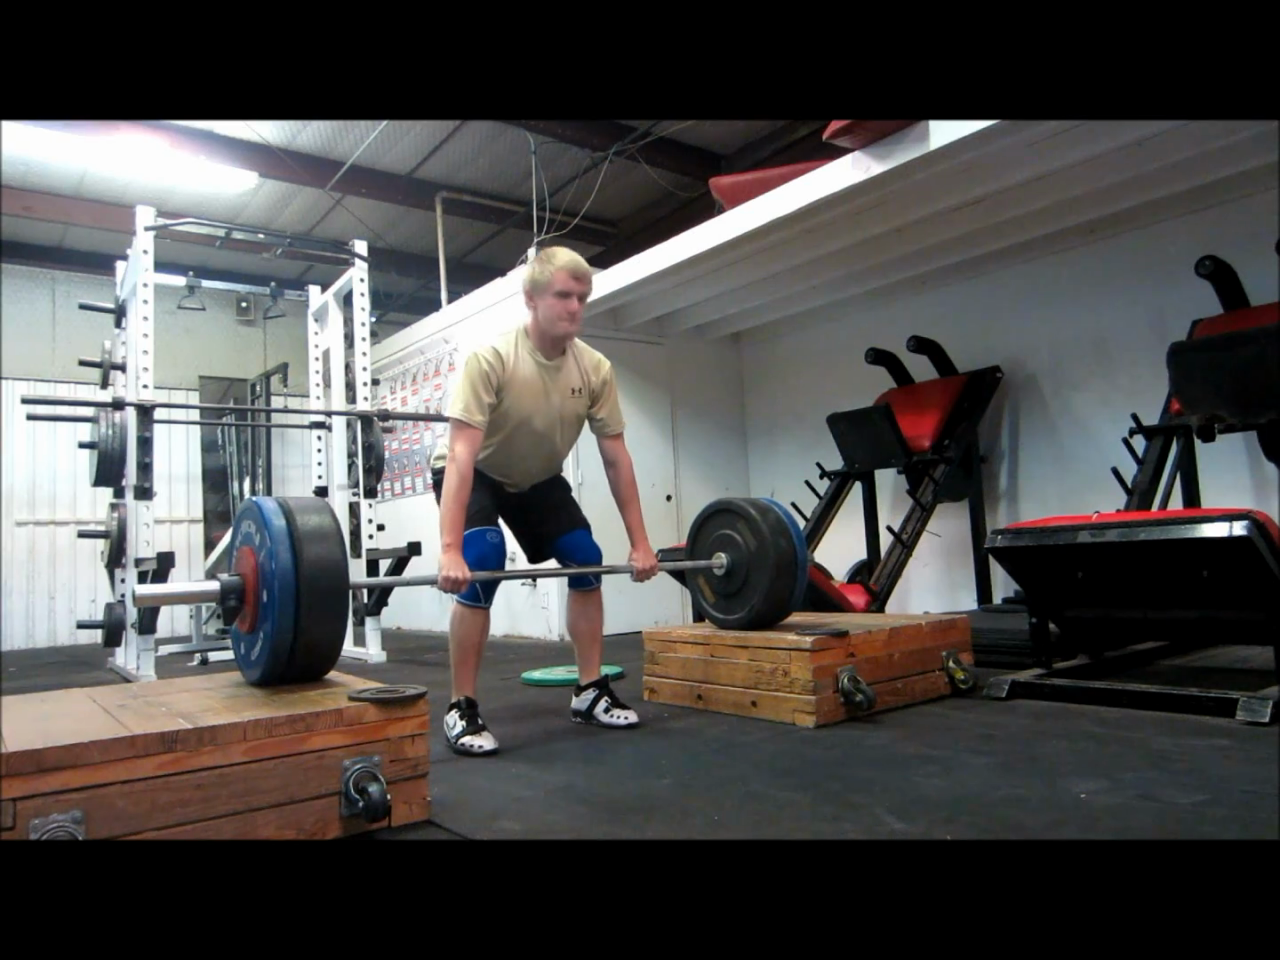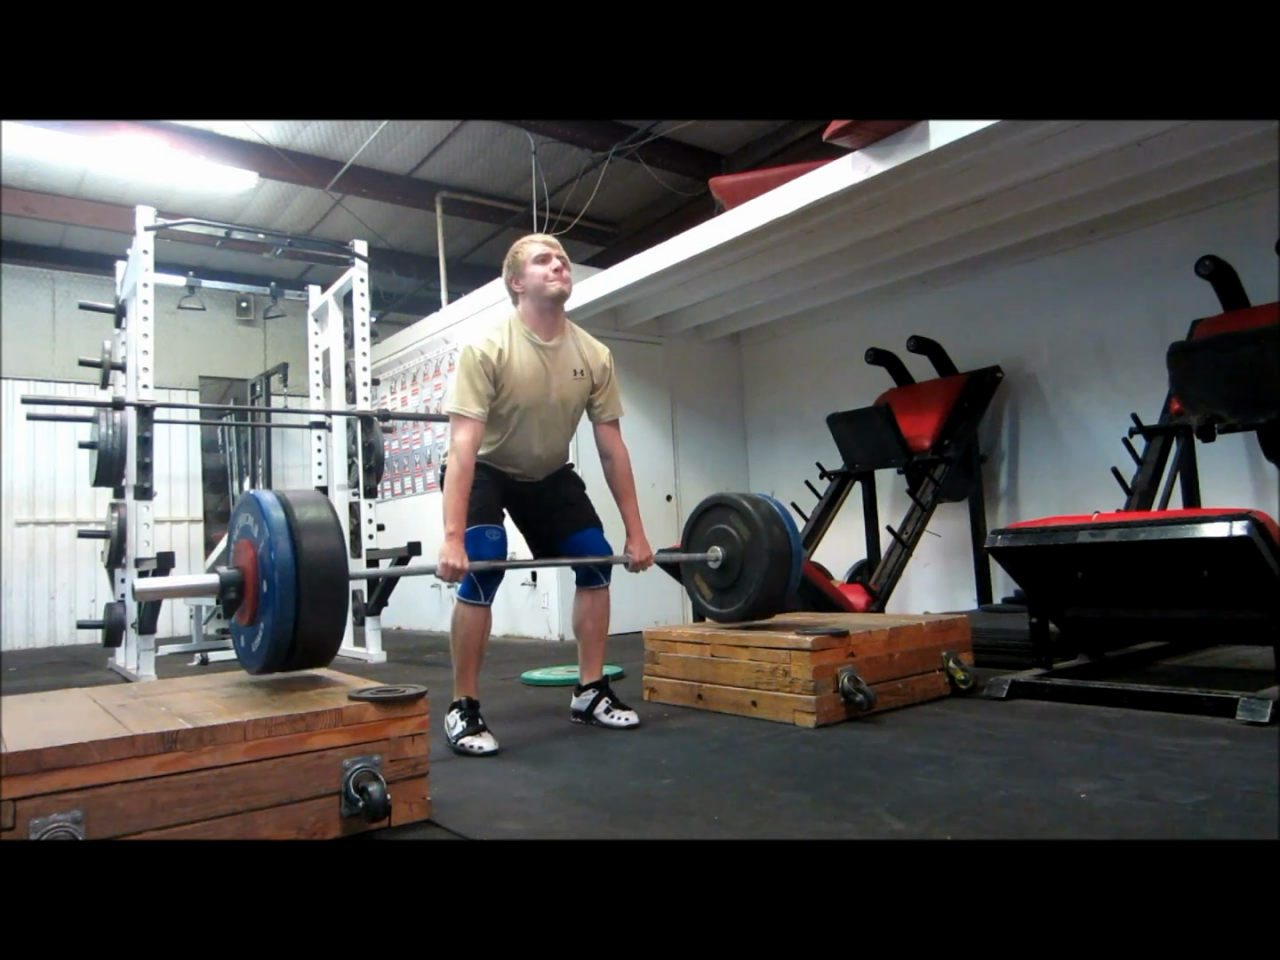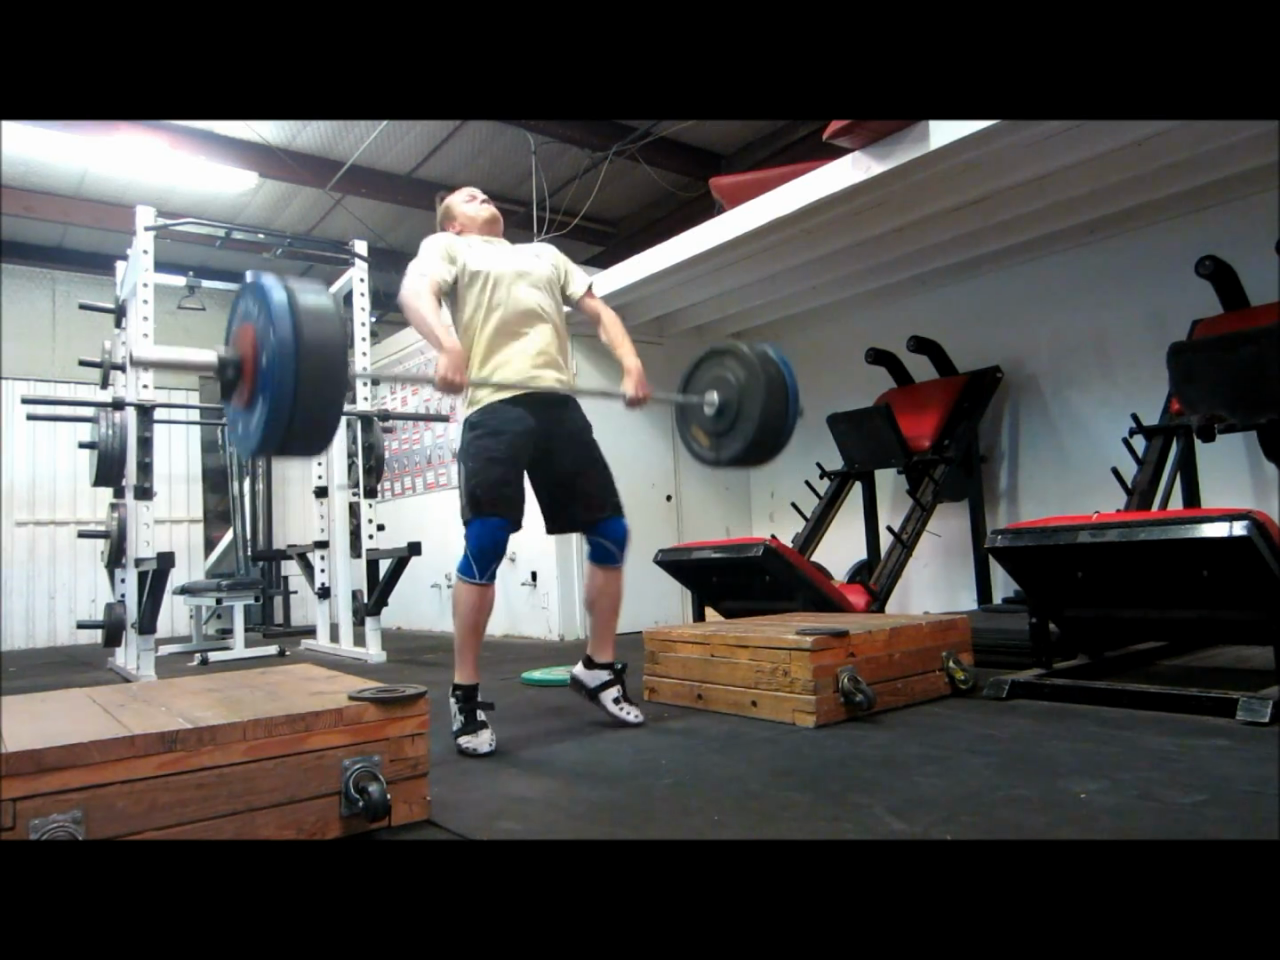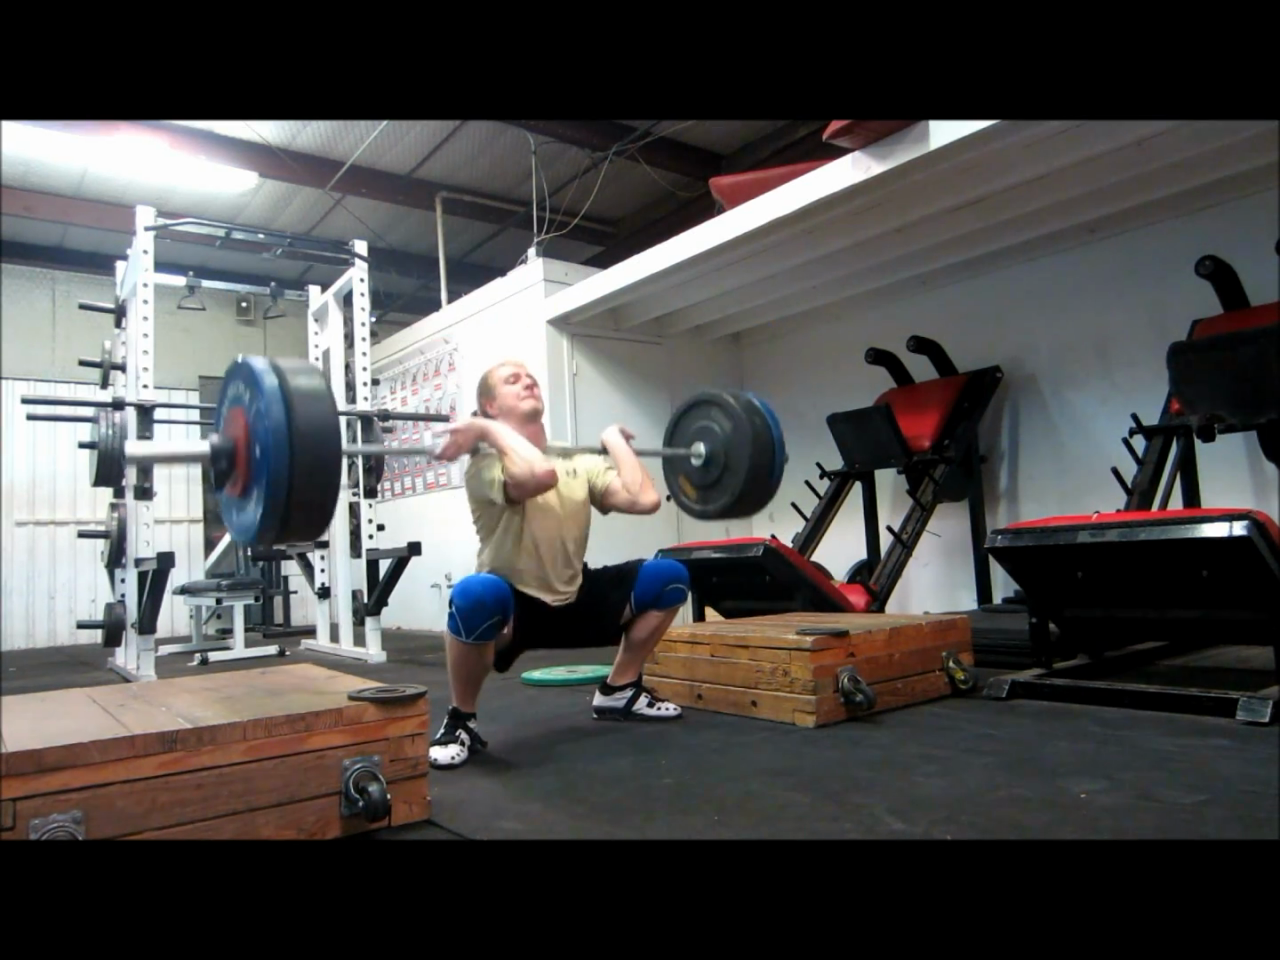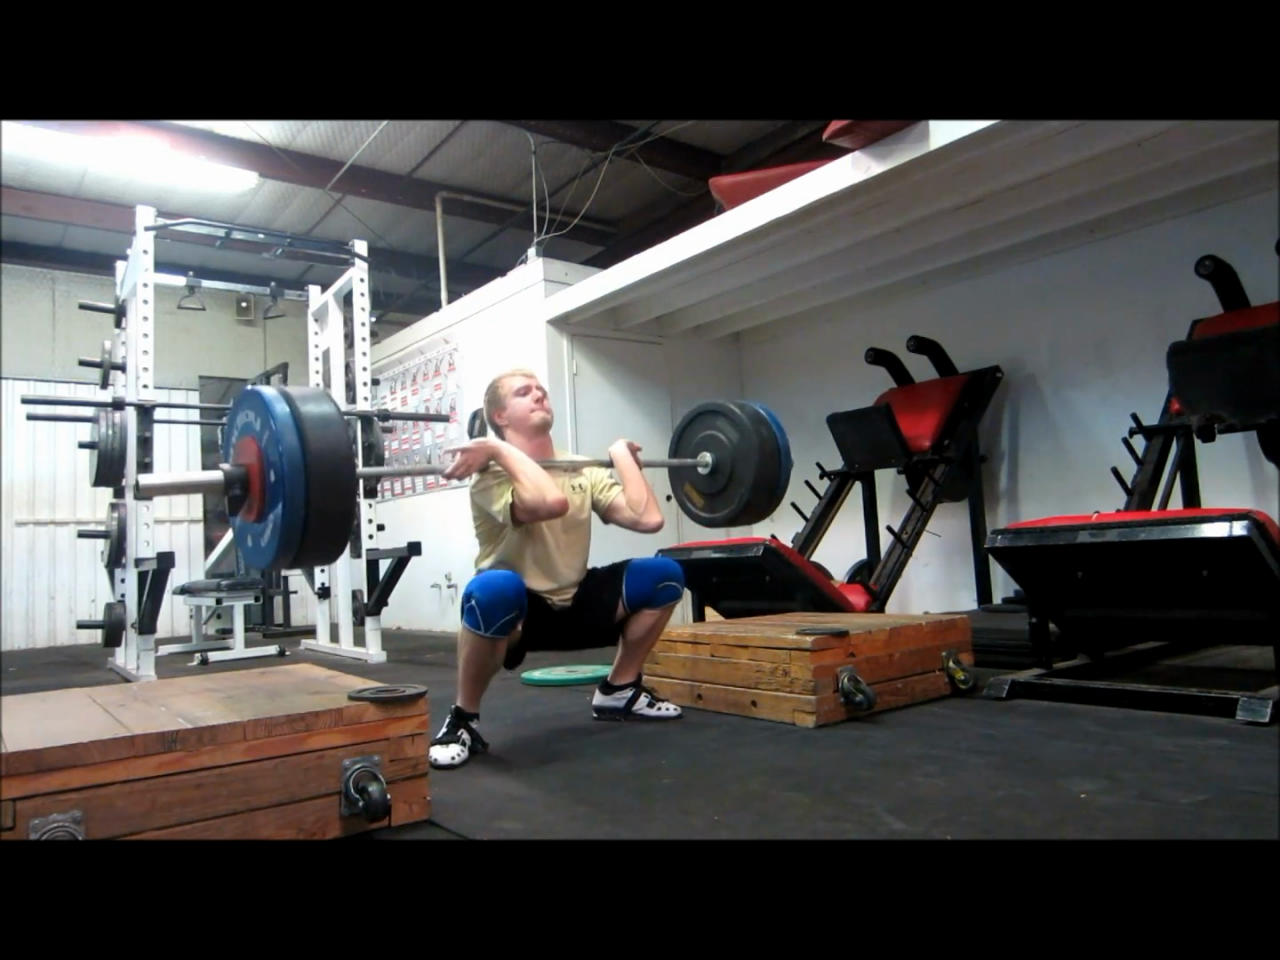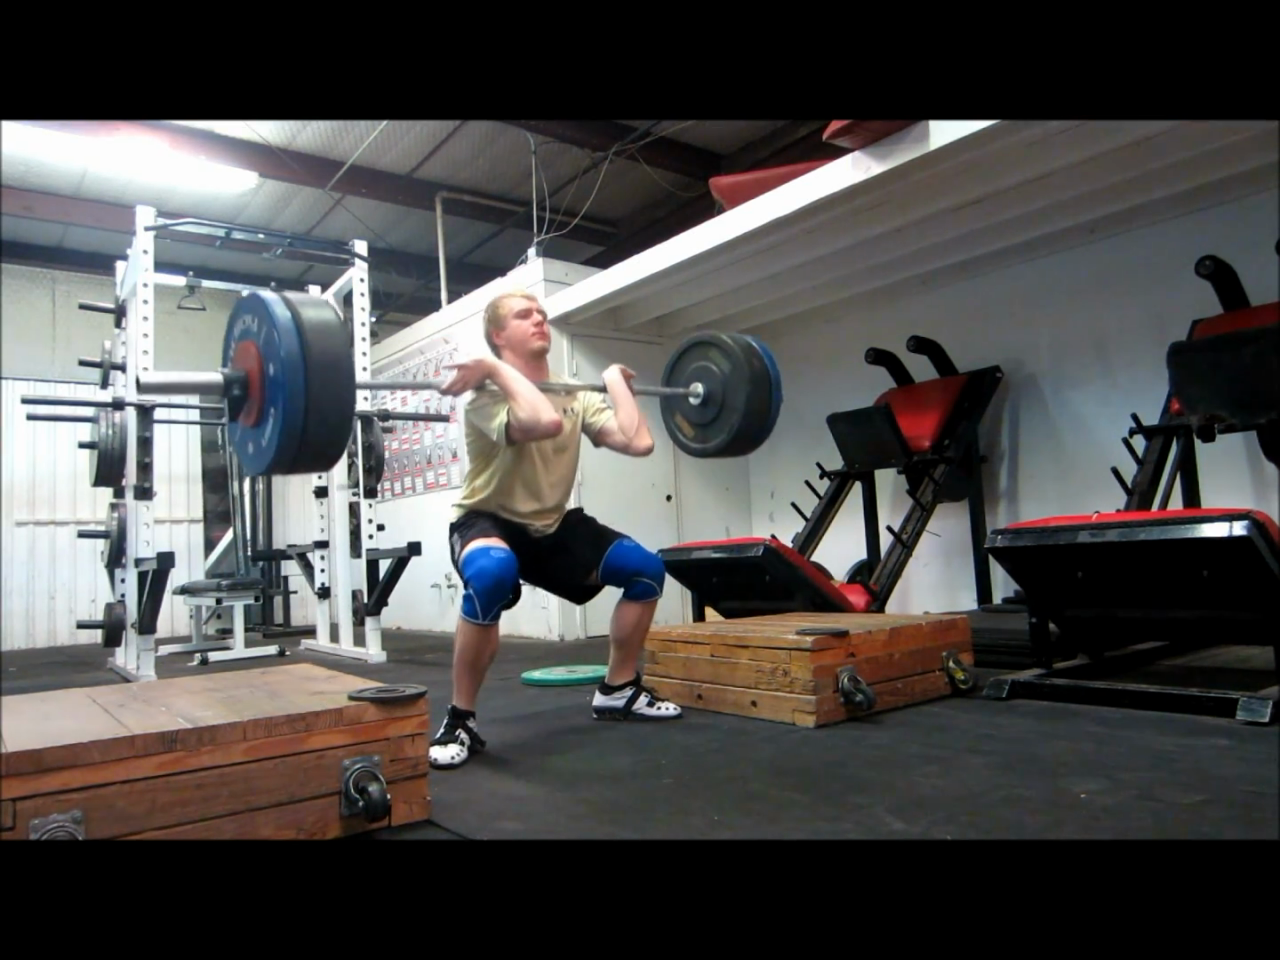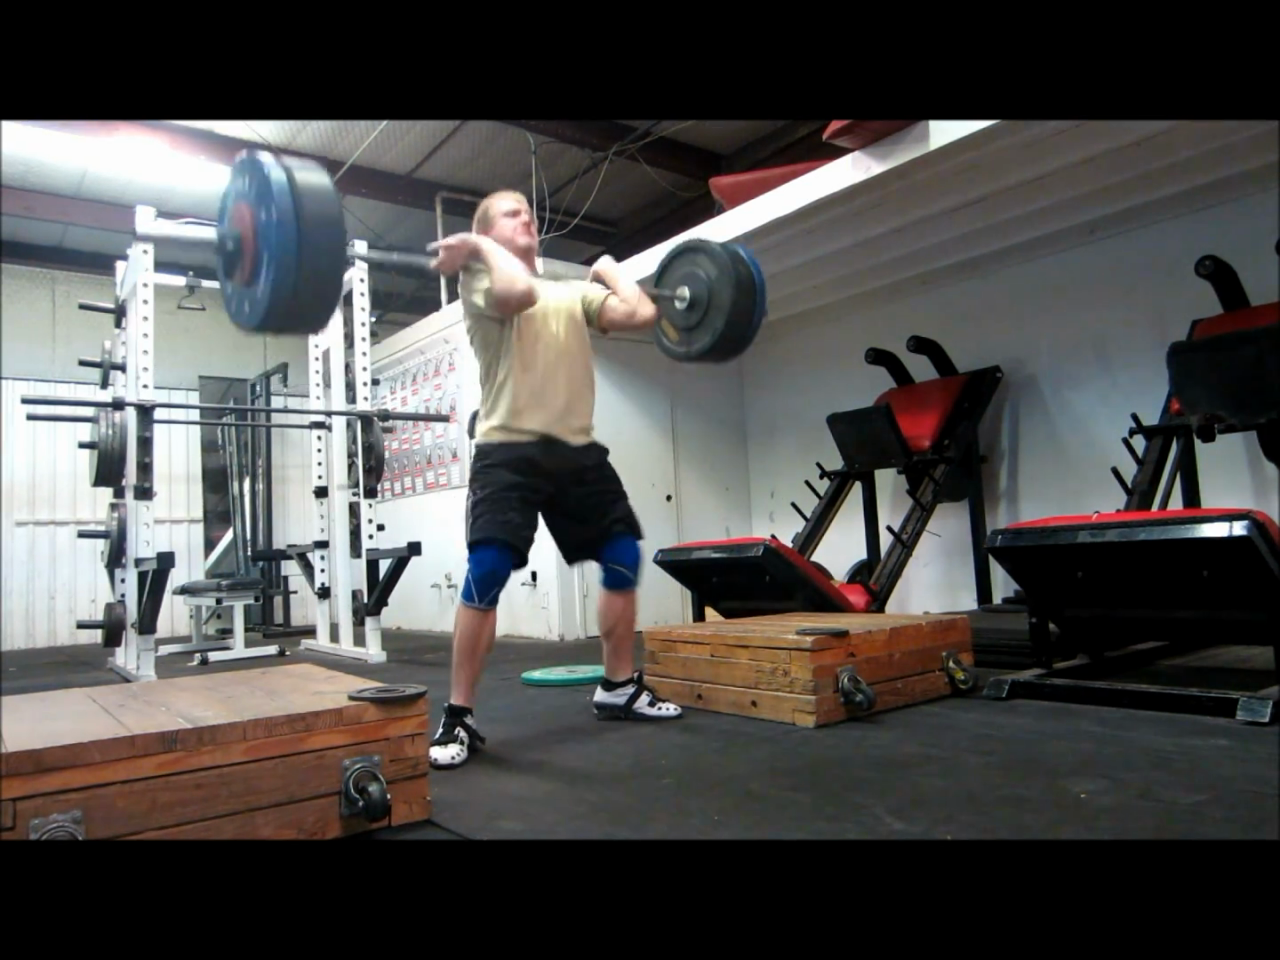
dt=0.5s
person 1, frame 1
left shoulder: (595, 368)
right shoulder: (491, 358)
left elbow: (617, 457)
right elbow: (462, 454)
left wrist: (639, 543)
right wrist: (450, 549)
left hip: (538, 479)
right hip: (478, 475)
left knee: (586, 561)
right knee: (482, 567)
left ankle: (591, 692)
right ankle: (461, 709)
person 1, frame 2
left shoulder: (593, 355)
right shoulder: (488, 348)
left elbow: (612, 446)
right elbow: (464, 444)
left wrist: (636, 533)
right wrist: (452, 537)
left hip: (547, 473)
right hip: (484, 470)
left knee: (596, 558)
right knee: (482, 567)
left ankle: (591, 692)
right ankle: (463, 710)
person 1, frame 3
left shoulder: (544, 254)
right shoulder: (448, 247)
left elbow: (597, 308)
right elbow: (416, 294)
left wrist: (631, 363)
right wrist: (446, 346)
left hip: (558, 404)
right hip: (498, 407)
left knee: (610, 534)
right knee: (486, 543)
left ankle: (596, 668)
right ankle: (466, 698)
person 1, frame 4
left shoulder: (581, 464)
right shoulder: (490, 460)
left elbow: (645, 499)
right elbow: (540, 474)
left wrist: (616, 440)
right wrist: (489, 431)
left hip: (570, 596)
right hip: (508, 593)
left knee: (670, 577)
right knee: (474, 597)
left ankle: (618, 690)
right ankle: (460, 722)
person 1, frame 5
left shoulder: (584, 471)
right shoulder: (494, 476)
left elbow: (649, 518)
right elbow: (552, 501)
left wrist: (622, 455)
right wrist: (499, 448)
left hip: (571, 601)
right hip: (504, 599)
left knee: (664, 575)
right knee: (498, 590)
left ankle: (619, 691)
right ankle: (462, 721)
person 1, frame 6
left shoulder: (577, 396)
right shoulder: (489, 397)
left elbow: (639, 443)
right elbow: (545, 422)
left wrist: (616, 381)
right wrist: (495, 368)
left hip: (552, 526)
right hip: (488, 523)
left knee: (645, 569)
right knee: (492, 575)
left ankle: (619, 689)
right ankle: (460, 721)
person 1, frame 7
left shoulder: (576, 291)
right shoulder: (486, 282)
left elbow: (642, 315)
right elbow: (521, 290)
left wrist: (609, 271)
right wrist: (477, 248)
left hip: (578, 448)
right hip: (510, 448)
left knee: (623, 561)
right knee: (487, 572)
left ankle: (620, 687)
right ankle: (458, 717)
